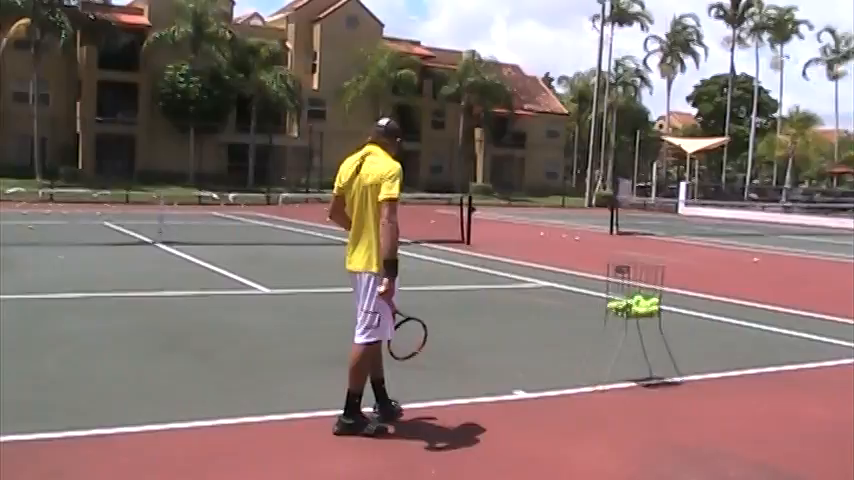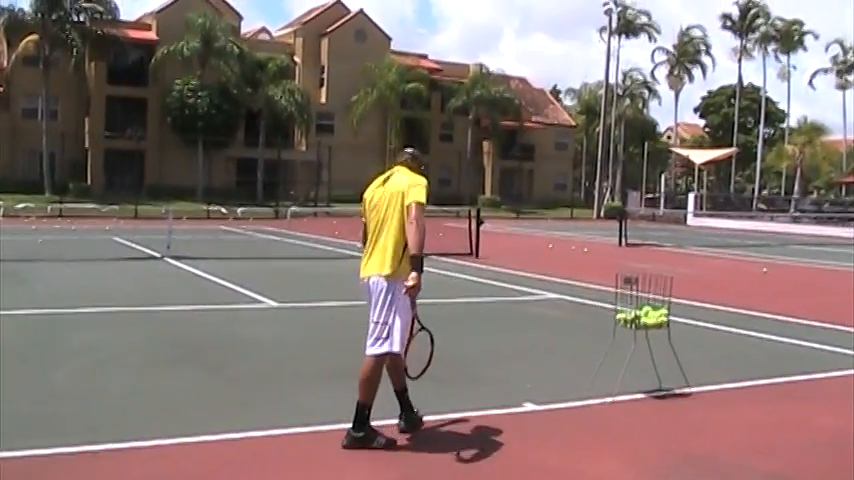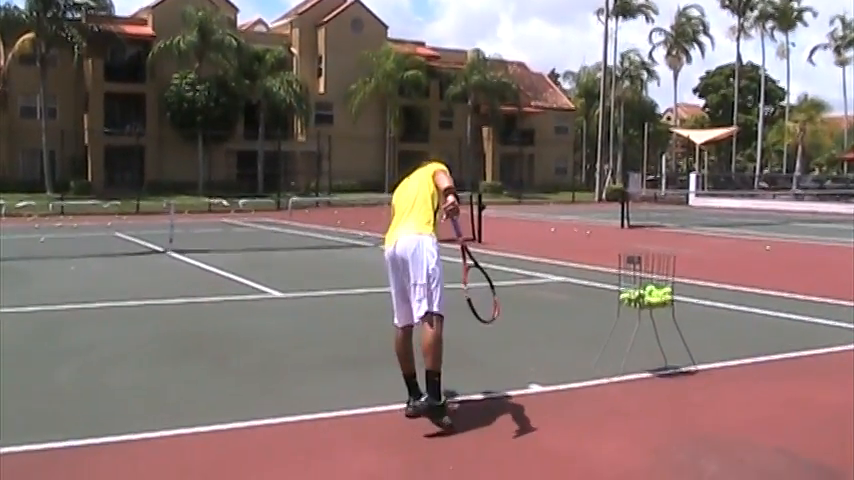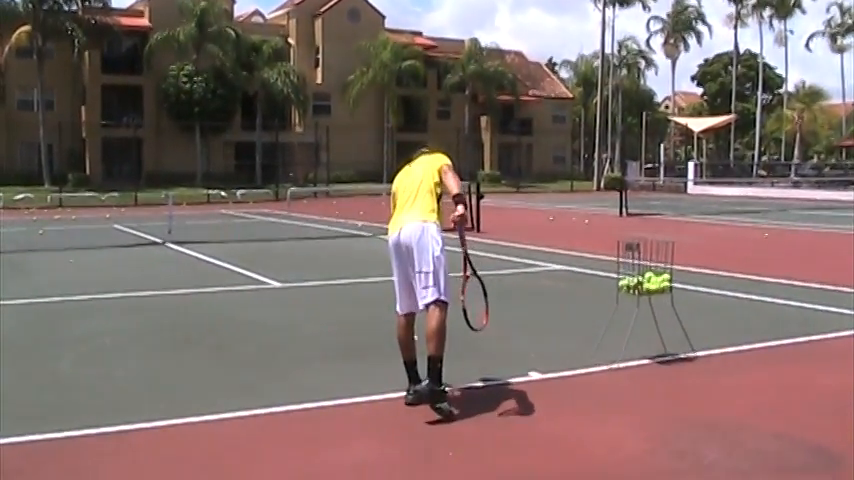
dt=0.7s
person 1, frame 1
left shoulder: (349, 164)
right shoulder: (389, 168)
left elbow: (335, 213)
right elbow: (388, 221)
right wrist: (390, 273)
left hip: (357, 259)
right hip: (375, 264)
left knee: (372, 335)
right knee: (367, 338)
left ankle: (382, 403)
right ankle: (350, 415)
person 1, frame 2
left shoulder: (375, 186)
right shoulder: (415, 181)
right elbow: (414, 221)
right wrist: (416, 267)
left hip: (372, 269)
right hip: (391, 273)
left knee: (392, 344)
right knee: (379, 350)
left ankle: (407, 413)
right ankle: (359, 429)
person 1, frame 3
left shoulder: (401, 187)
right shoulder: (433, 169)
right elbow: (442, 176)
right wrist: (451, 194)
left hip: (392, 244)
right hip: (418, 240)
left knee: (403, 324)
right knee: (432, 317)
left ankle: (414, 397)
right ankle: (432, 397)
person 1, frame 4
left shoulder: (401, 175)
right shoulder: (437, 159)
right elbow: (449, 174)
right wrist: (460, 202)
left hip: (396, 232)
right hip: (422, 228)
left knee: (405, 310)
right knee: (436, 302)
left ankle: (414, 384)
right ankle: (433, 384)
